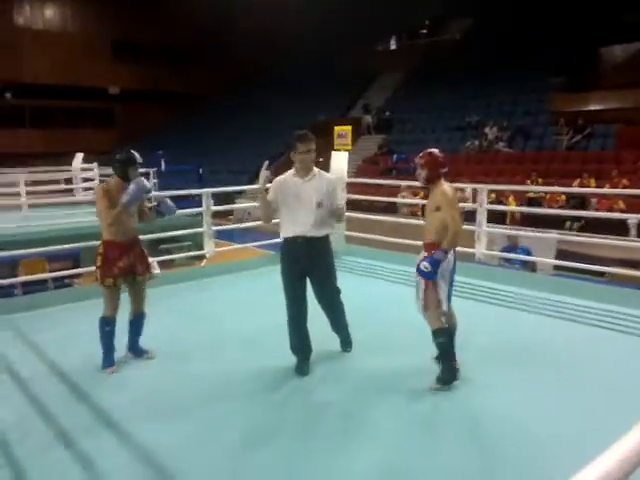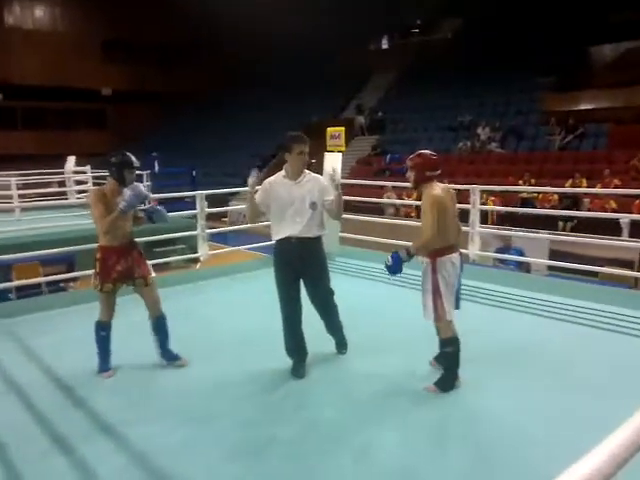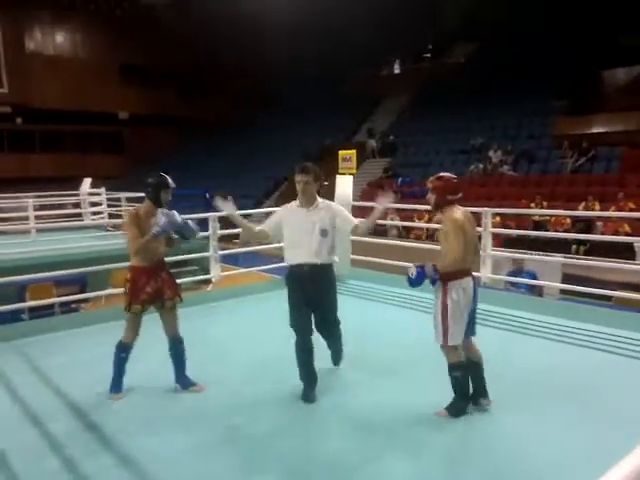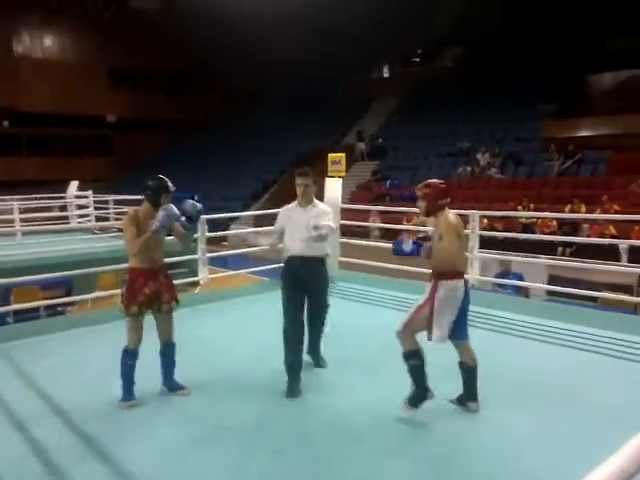
dt=0.3s
person 1, frame 1
left shoulder: (327, 181)
right shoulder: (281, 183)
left elbow: (340, 216)
right elbow: (266, 217)
left wrist: (330, 211)
right wrist: (262, 188)
left hip: (319, 246)
right hip: (291, 247)
left knee: (330, 297)
right knee: (295, 305)
left ankle: (344, 335)
right ankle: (302, 355)
person 1, frame 2
left shoulder: (318, 183)
right shoulder: (271, 186)
left elbow: (336, 216)
right elbow: (253, 218)
left wrist: (335, 195)
right wrist: (251, 193)
left hip: (312, 247)
right hip: (285, 249)
left knee: (323, 298)
right knee: (289, 306)
left ankle: (339, 337)
right ankle: (298, 358)
person 1, frame 3
left shoulder: (331, 210)
right shoulder: (285, 213)
left elbow: (358, 230)
right elbow: (258, 235)
left wrist: (378, 211)
right wrist: (234, 216)
left hip: (323, 273)
right hip: (297, 275)
left knee: (328, 324)
right knee: (302, 331)
left ankle: (336, 349)
right ankle: (309, 382)
person 1, frame 4
left shoulder: (323, 209)
right shoulder: (286, 212)
left elbow: (327, 231)
right elbow: (278, 236)
left wrist: (316, 235)
right wrist: (274, 244)
left hip: (316, 265)
right hip: (293, 266)
left knee: (317, 314)
right knee: (292, 321)
left ankle: (315, 350)
right ankle: (293, 376)
person 2, frame 1
left shoulder: (443, 192)
right shoulder: (437, 190)
left elbow: (456, 229)
left wrist: (439, 256)
left hip: (436, 254)
right hip: (438, 253)
left knee: (431, 311)
right knee: (444, 307)
left ankle: (449, 368)
right ankle: (449, 356)
person 2, frame 2
left shoulder: (431, 196)
right shoulder: (445, 190)
left elbow: (429, 237)
right elbow: (456, 225)
left wrist: (405, 253)
left hip: (440, 260)
right hip: (451, 255)
left knee: (441, 319)
right knee: (443, 315)
left ankle: (450, 376)
right ankle: (446, 357)
person 2, frame 3
left shoulder: (451, 219)
right shoulder: (464, 215)
left elbow: (455, 259)
right elbow: (474, 252)
left wrist: (429, 270)
left hip: (453, 285)
right hip: (466, 280)
left knee: (449, 345)
right knee: (466, 341)
left ankle: (461, 401)
right ankle: (480, 395)
person 2, frame 4
left shoulder: (446, 221)
right shoulder: (446, 218)
left elbow: (451, 258)
left wrist: (425, 250)
left hip: (445, 286)
right hip: (457, 284)
left knee: (406, 333)
right knee: (461, 343)
left ankle: (421, 388)
right ankle: (470, 397)
person 3, frame 1
left shoulder: (135, 190)
right shoulder: (103, 191)
left elbow: (145, 219)
right elbow: (108, 221)
left wrist: (159, 210)
right wrist: (127, 200)
left hip: (134, 248)
right hip: (112, 252)
left knee: (139, 306)
right knee: (111, 309)
left ankle: (134, 346)
right ankle: (108, 357)
person 3, frame 2
left shoulder: (130, 192)
right shoulder: (97, 195)
right elbow: (103, 227)
left wrist: (149, 215)
right wrist: (125, 206)
left hip: (132, 252)
right hip: (109, 256)
left knee: (156, 307)
right knee: (107, 314)
left ankle: (165, 351)
right ankle: (104, 361)
person 3, frame 3
left shoulder: (163, 215)
right shoulder: (133, 216)
right elbow: (135, 249)
left wrist: (183, 235)
right wrist: (158, 231)
left hip: (162, 274)
right hip: (140, 277)
left knee: (174, 332)
right knee: (130, 335)
left ankle: (181, 378)
right ankle: (116, 382)
person 3, frame 4
left shoulder: (165, 215)
right shoulder: (132, 217)
left elbow: (186, 240)
right elbow: (135, 249)
left wrist: (191, 221)
right wrist: (157, 226)
left hip: (161, 277)
right hip: (138, 279)
left knee: (167, 337)
right knee: (134, 341)
left ankle: (169, 381)
right ankle: (128, 392)
